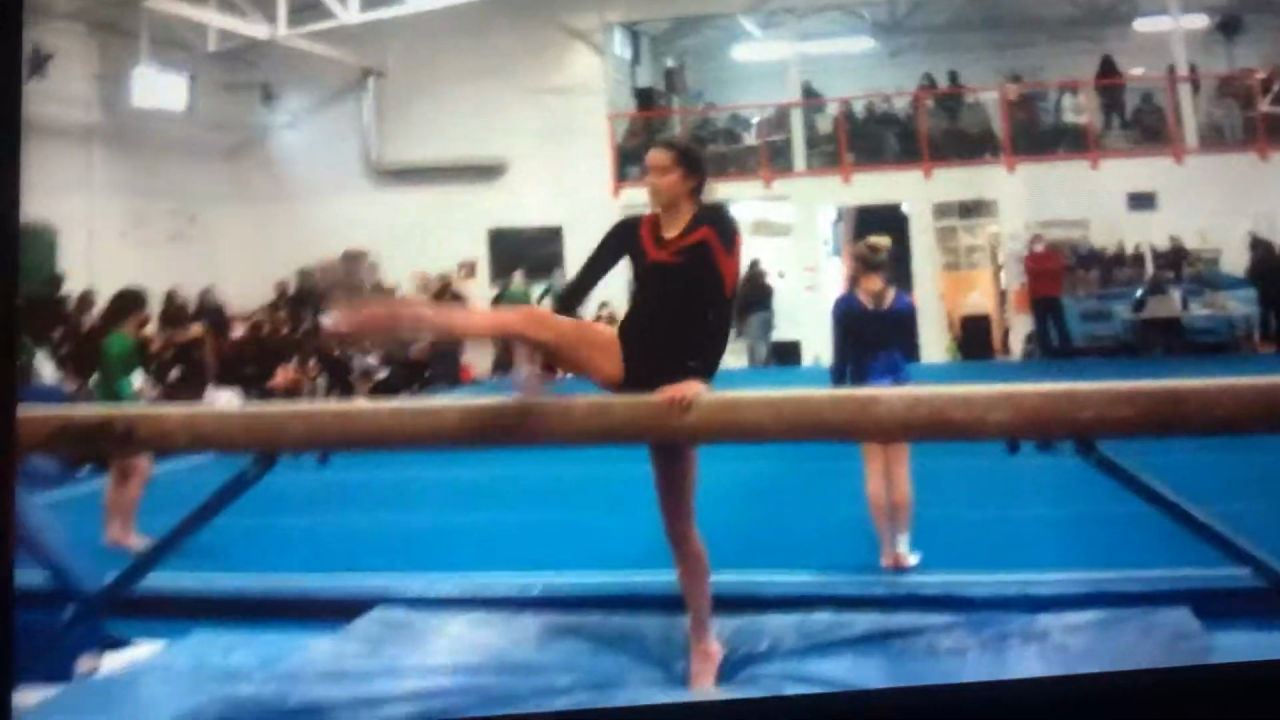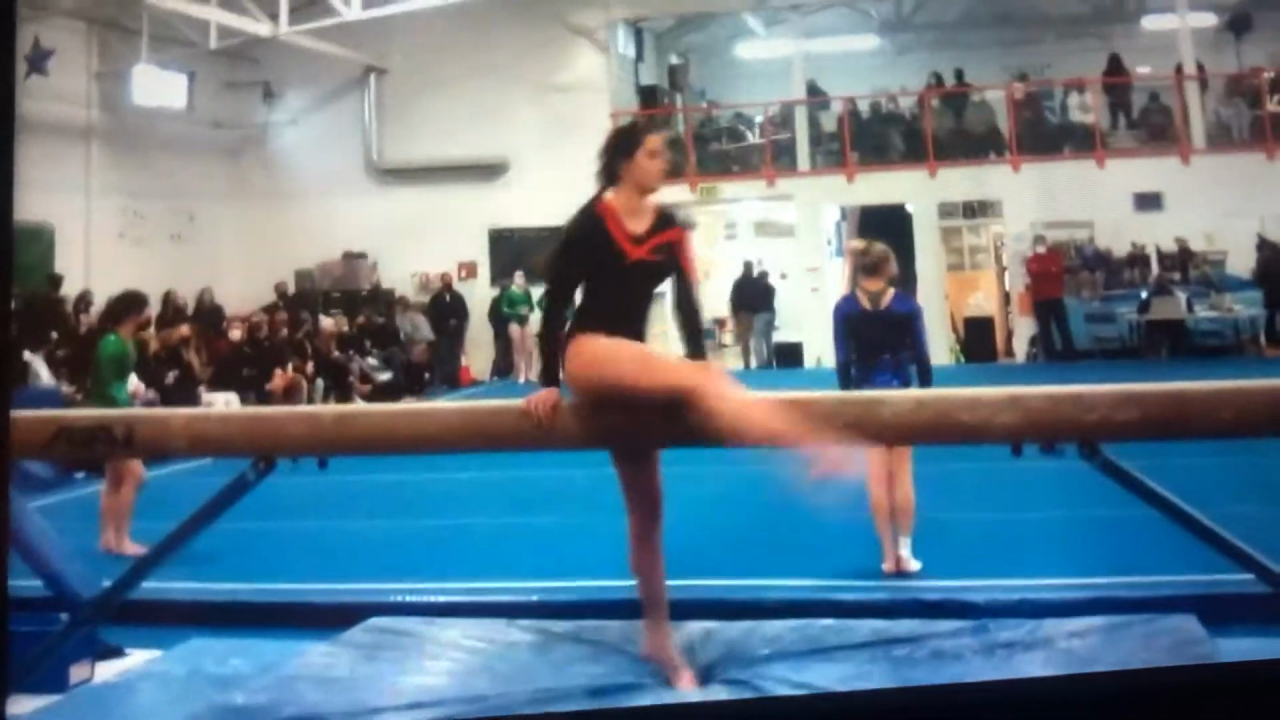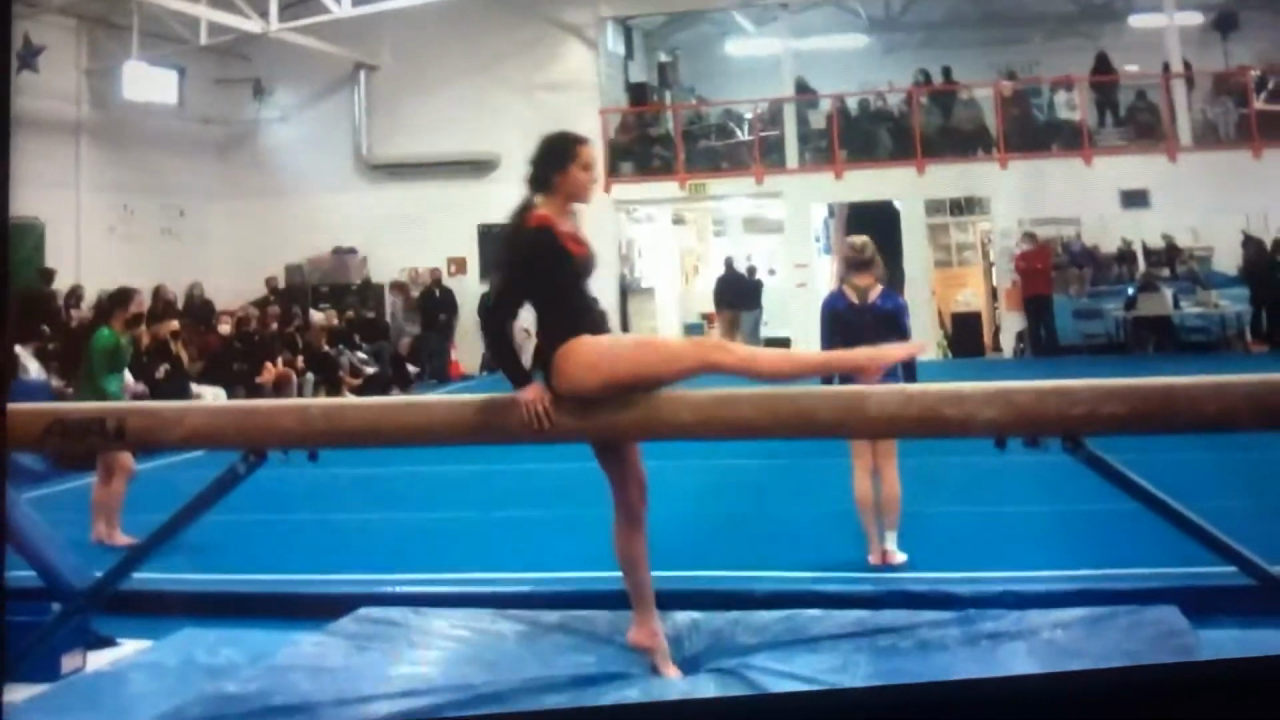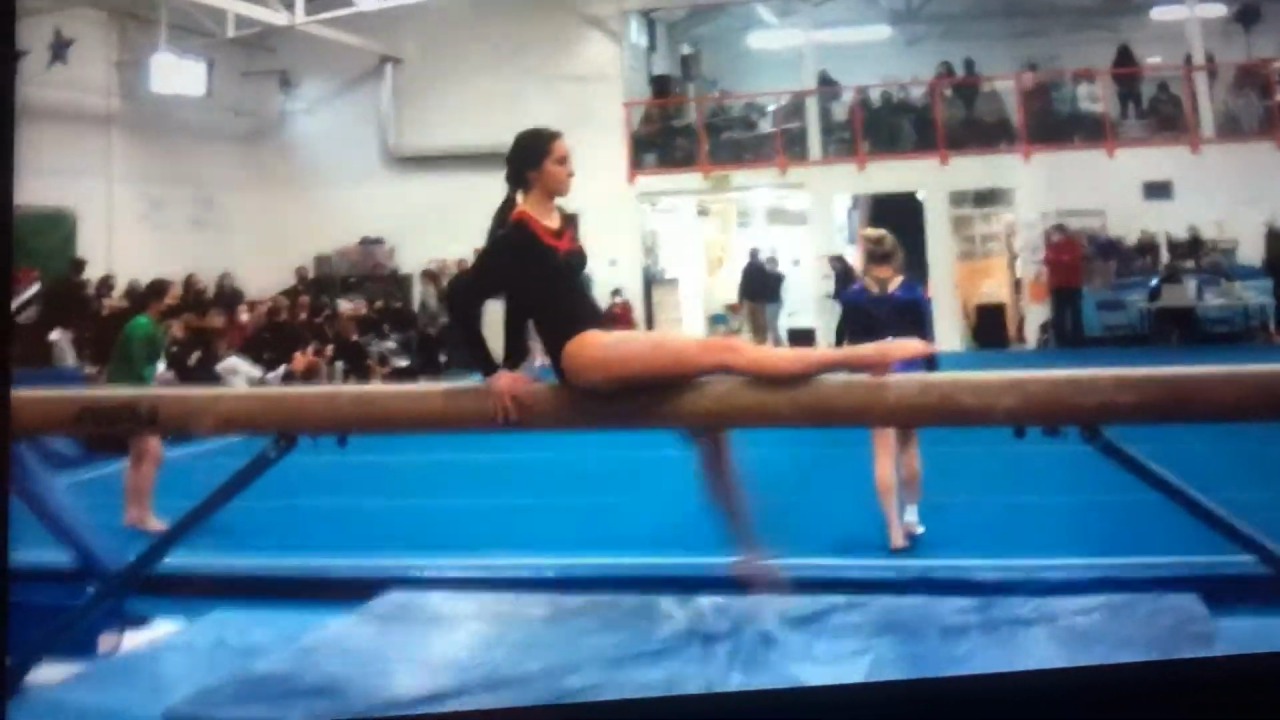
dt=0.5s
person 1, frame 1
left shoulder: (715, 226)
right shoulder: (633, 230)
left elbow: (723, 310)
right elbow: (579, 289)
left wrist: (699, 377)
right wrist: (542, 351)
left hip: (671, 378)
right hip: (621, 357)
left knee: (678, 518)
right knee: (524, 318)
left ankle: (703, 642)
right ankle: (385, 318)
person 1, frame 2
left shoulder: (669, 225)
right shoulder: (593, 222)
left elbow: (687, 301)
right elbow: (555, 302)
left wrist: (697, 367)
right wrist: (546, 383)
left hip: (623, 368)
right hip: (588, 354)
left knee: (646, 505)
right knee: (701, 383)
left ankle: (659, 638)
right ankle: (816, 448)
person 1, frame 3
left shoulder: (567, 224)
right shoulder: (534, 233)
right elbow: (495, 318)
right wrist: (523, 384)
left hip: (594, 365)
right hip: (574, 362)
left knee: (631, 494)
right knee: (715, 352)
left ankle: (645, 625)
right ankle: (854, 359)
person 1, frame 4
left shoulder: (561, 221)
right shoulder: (516, 236)
right elbow: (462, 301)
right wrist: (496, 374)
left hip: (604, 344)
right hip: (582, 358)
right knee: (723, 351)
left ankle: (747, 547)
right ankle: (860, 355)
person 2, frame 1
left shoulder: (846, 304)
right shoulder: (903, 302)
left elbow: (841, 355)
right elbow: (911, 351)
left hip: (864, 389)
right hip: (897, 387)
left knee: (875, 472)
right knee: (899, 471)
left ankle: (887, 550)
right ankle: (903, 548)
person 2, frame 2
left shoulder: (846, 307)
right shoulder: (906, 304)
left elbow: (843, 358)
right elbow: (921, 354)
left wrist: (847, 397)
right wrist: (926, 393)
left hip: (866, 393)
right hip: (901, 391)
left knee: (877, 476)
right knee: (901, 473)
left ankle: (889, 554)
right ankle: (905, 553)
person 2, frame 3
left shoulder: (833, 302)
right shoulder: (892, 300)
left elbow: (828, 353)
left hip: (852, 388)
right hip: (887, 386)
left knee: (862, 470)
right knee: (888, 469)
left ankle: (874, 548)
right ankle: (891, 547)
person 2, frame 4
left shoulder: (854, 295)
right shoulder: (913, 290)
left elbow: (853, 342)
right elbow: (926, 338)
right hip: (910, 372)
left knee: (884, 453)
right knee: (909, 446)
left ankle: (895, 528)
right ankle: (911, 516)
person 3, frame 1
left shoulder: (123, 339)
right shoulder: (119, 342)
left elbow: (122, 379)
right elbow: (115, 385)
left wrist: (136, 393)
right wrist: (133, 400)
left knee: (120, 473)
right knee: (139, 470)
left ankle: (113, 530)
right ankle: (126, 532)
person 3, frame 2
left shoulder: (126, 342)
right shoulder: (112, 344)
left elbow: (119, 382)
right elbow: (107, 388)
left wrist: (130, 395)
right wrist: (126, 404)
left knee: (115, 479)
right knee: (134, 475)
left ankle: (108, 537)
right ankle: (121, 540)
person 3, frame 3
left shoulder: (123, 338)
right shoulder: (105, 338)
left elbow: (116, 375)
right elbow: (99, 381)
right wrist: (117, 402)
left knee: (106, 471)
right knee: (124, 467)
left ankle: (99, 528)
right ankle: (112, 531)
person 3, frame 4
left shoulder: (152, 326)
right shoulder: (142, 326)
left elbow: (148, 365)
right elbow: (138, 367)
left knee: (139, 455)
right knee: (152, 454)
left ankle: (132, 512)
right ankle: (144, 515)
